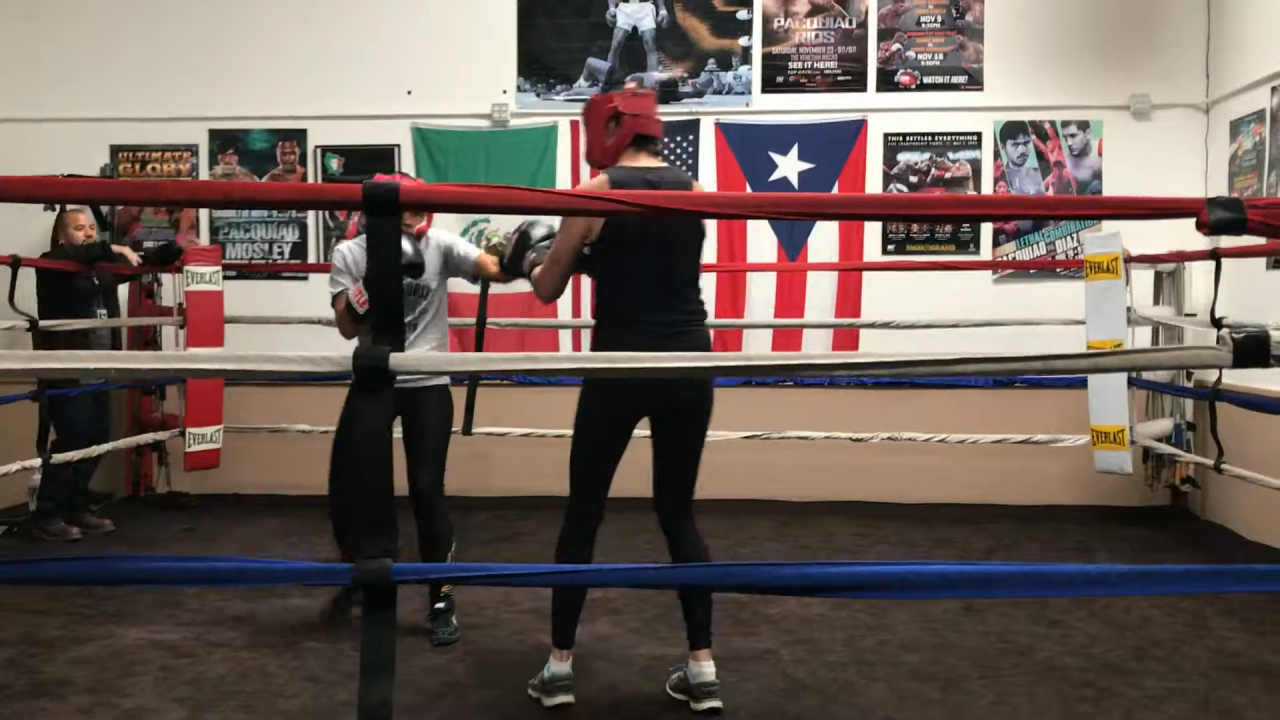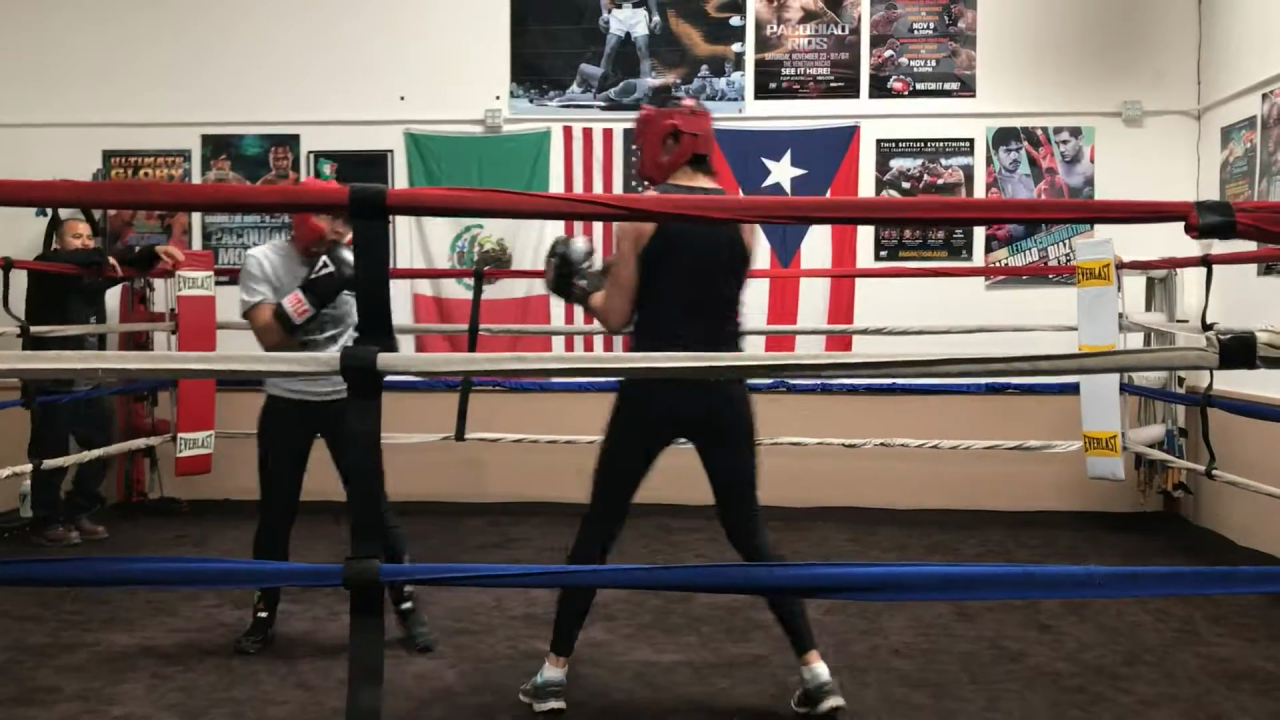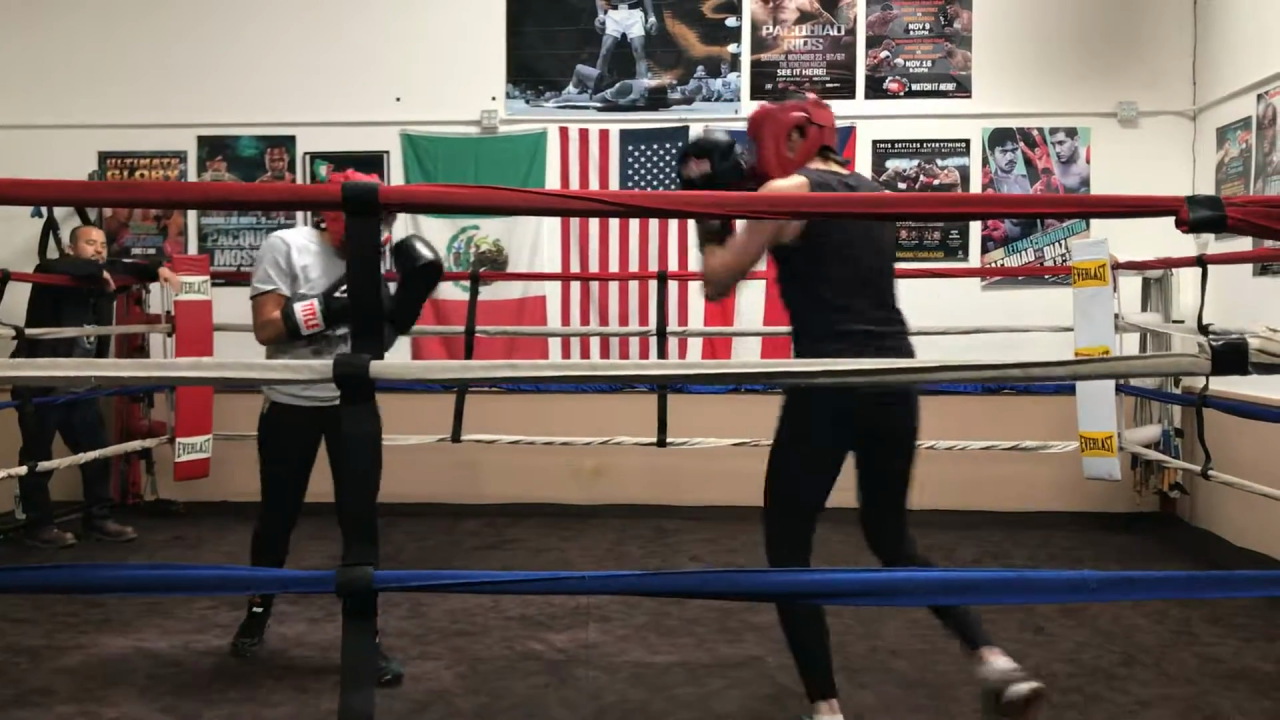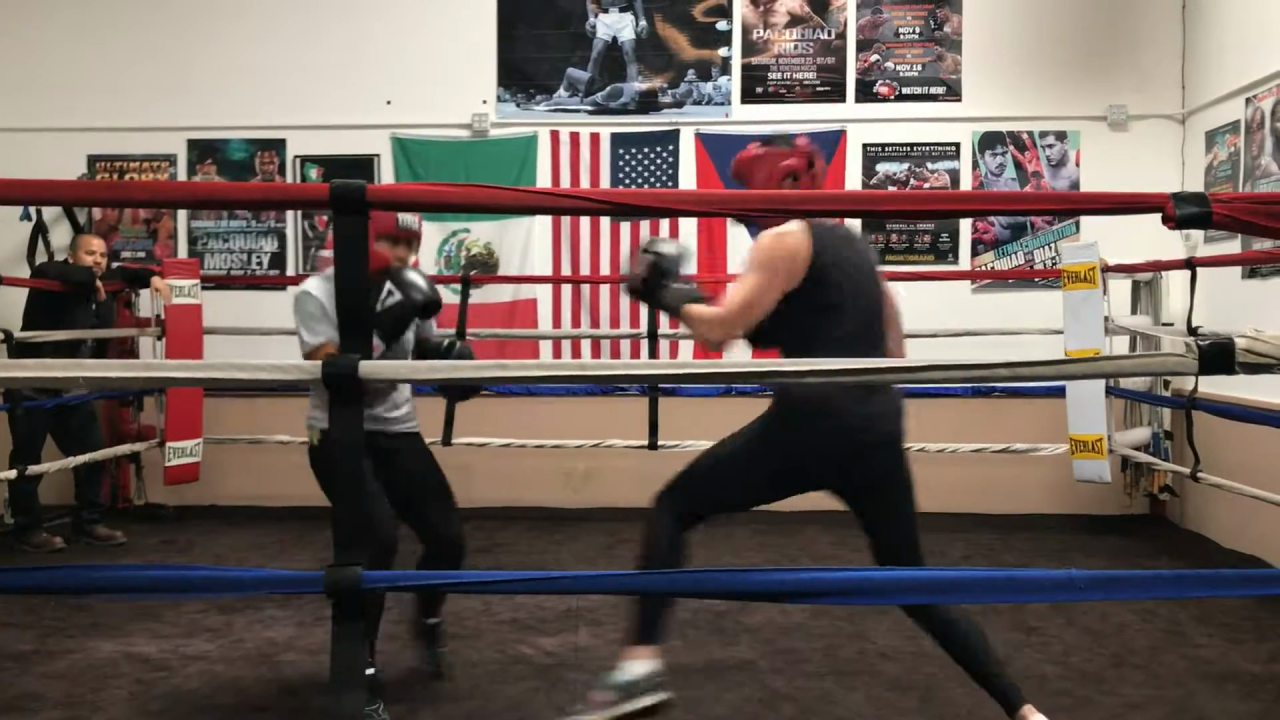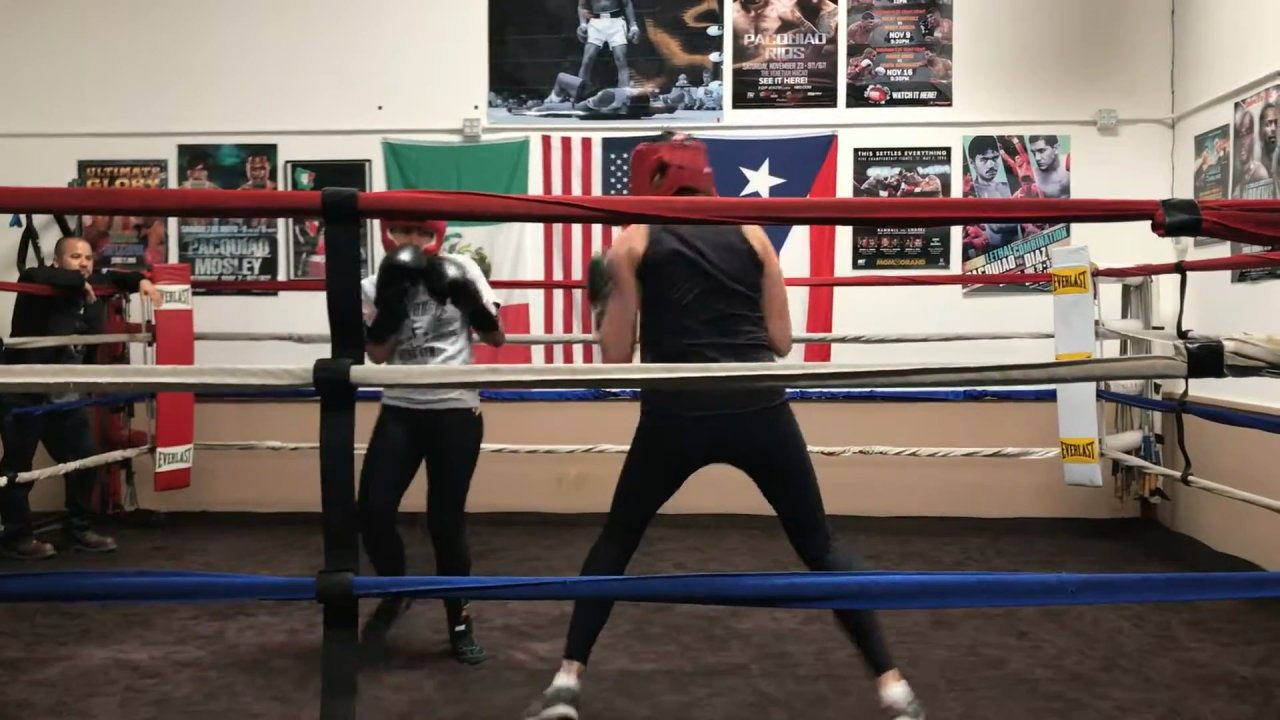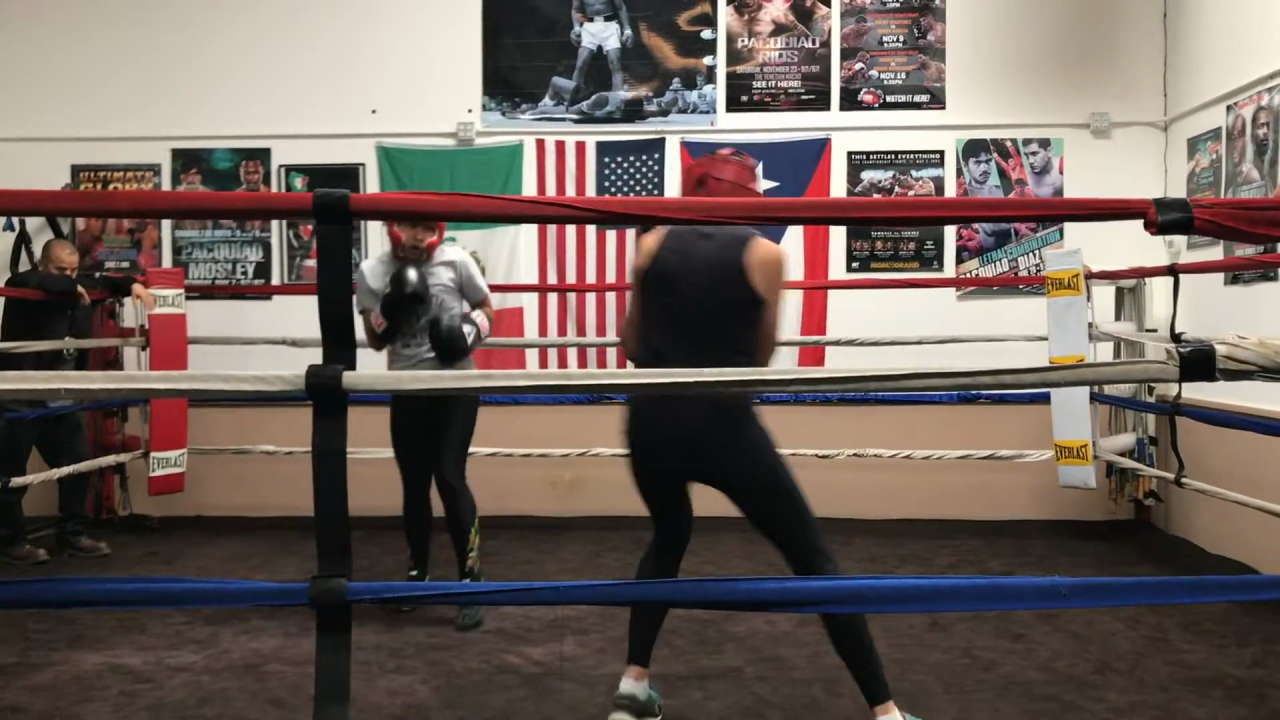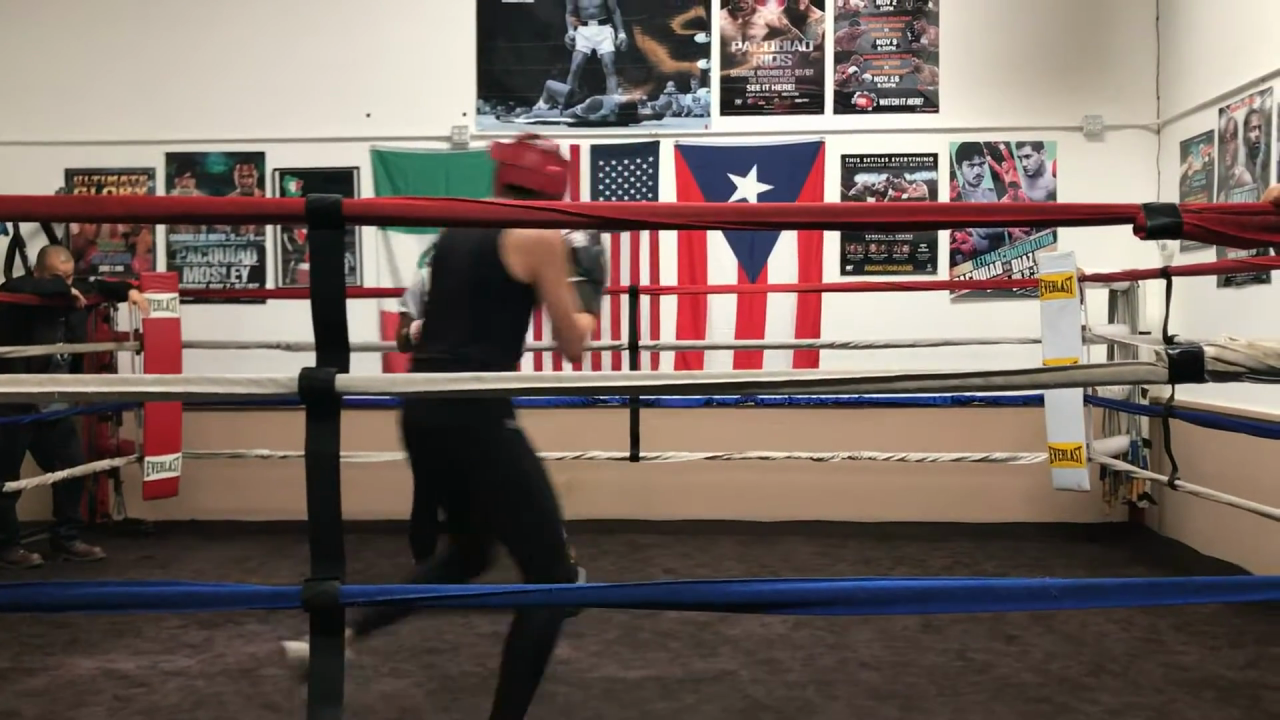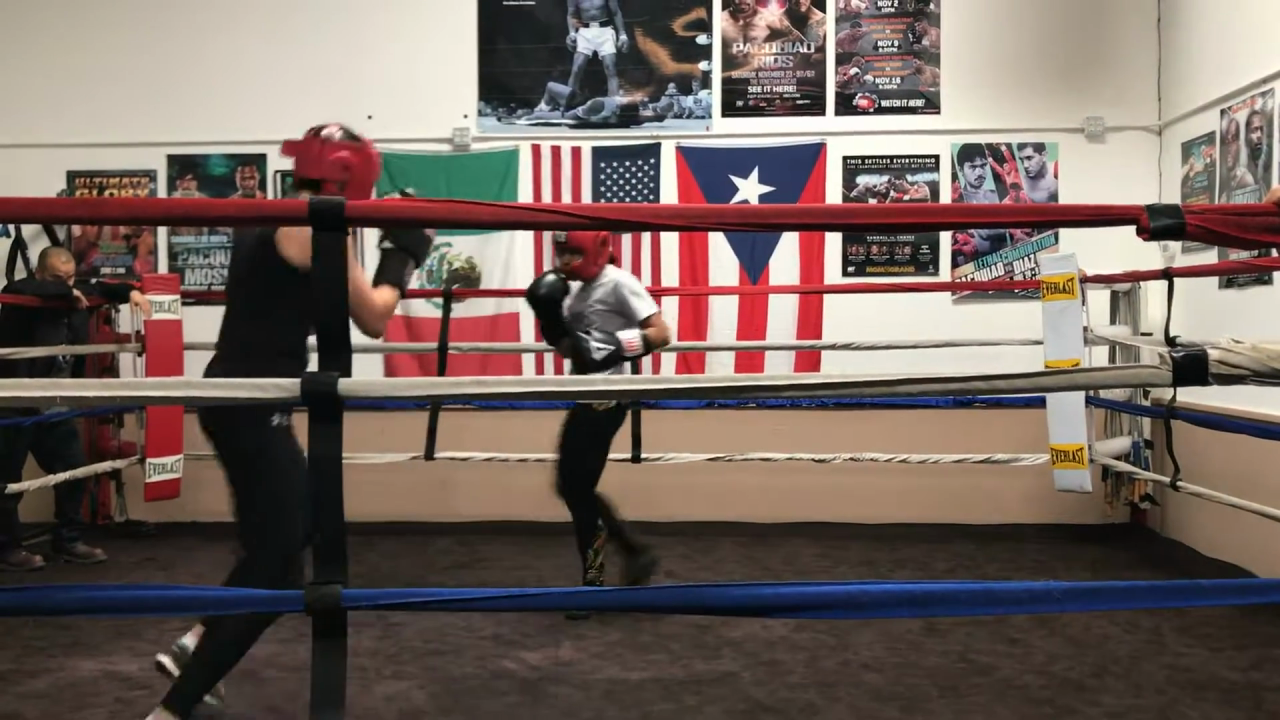
dt=0.5s
person 1, frame 1
left shoulder: (596, 191)
right shoulder: (692, 190)
left elbow: (548, 286)
left wrist: (526, 260)
left hip: (621, 367)
right hip: (688, 363)
left knee: (582, 514)
right knee: (678, 515)
left ankle: (560, 667)
right ankle: (702, 669)
person 1, frame 2
left shoulder: (641, 210)
right shoulder: (741, 217)
left elbow: (616, 314)
left wrist: (579, 285)
left hip: (654, 387)
right hip: (722, 388)
left knee: (599, 526)
right knee: (748, 531)
person 1, frame 3
left shoulder: (785, 194)
right shoulder: (875, 197)
left elbow: (717, 284)
left wrist: (710, 211)
left hip: (829, 388)
right hip: (894, 382)
left knee: (786, 553)
right knee: (890, 539)
right ankle: (996, 666)
person 1, frame 4
left shoulder: (785, 240)
right shoulder: (857, 246)
left elbow: (717, 330)
left wrist: (667, 291)
left hip: (809, 421)
right hip: (877, 428)
left knee: (668, 513)
left ankle: (641, 668)
person 1, frame 5
left shoulder: (632, 241)
right shoulder: (751, 232)
left elbow: (619, 354)
right elbow: (780, 334)
left wrist: (604, 303)
left hip: (677, 410)
right hip: (757, 404)
left knee: (616, 540)
right knee: (821, 550)
person 1, frame 6
left shoulder: (652, 244)
right shoulder: (763, 253)
right elbow: (760, 354)
left hip: (651, 421)
right hip: (723, 423)
left knee: (668, 539)
right knee: (812, 562)
person 1, frame 7
left shoulder: (453, 230)
right shoulder: (538, 234)
right elbow: (575, 344)
right wrist: (586, 288)
left hip: (424, 408)
right hip: (473, 415)
left knee: (470, 552)
right knee: (552, 580)
person 1, frame 8
left shoulder: (261, 222)
right shoulder: (318, 224)
right elbow: (373, 320)
right wrist: (402, 258)
left hip: (230, 395)
right hip: (256, 403)
left knee: (289, 529)
right knee: (278, 574)
left ankle: (195, 646)
person 2, frame 1
left shoulder: (440, 244)
right shoulder: (348, 254)
left elbow: (493, 268)
right elbow: (348, 325)
right wrist: (368, 281)
left hip: (427, 387)
left knee: (426, 492)
right knee: (347, 486)
left ankle: (441, 599)
person 2, frame 2
left shoulder: (353, 260)
right shoulder: (262, 262)
right elbow: (270, 336)
right wrist: (314, 291)
left hip: (348, 399)
right hip: (288, 402)
right knee: (276, 508)
left ankle: (406, 603)
right ankle: (265, 612)
person 2, frame 3
right shoulder: (286, 246)
left elbow: (384, 333)
right elbow: (267, 328)
left wrist: (414, 290)
right wrist: (332, 306)
right hip: (290, 405)
left knee: (359, 522)
right knee: (277, 515)
right ankle: (258, 610)
person 2, frame 4
left shoulder: (406, 291)
right shoulder: (318, 294)
left elbow: (423, 348)
left wrist: (449, 354)
right wrist: (386, 324)
left hip: (398, 433)
right hip: (340, 437)
left knee: (448, 540)
right knee: (379, 541)
left ankle: (428, 622)
right ankle: (360, 669)
person 2, frame 5
left shoulder: (459, 269)
right shoulder: (374, 286)
left elbow: (496, 335)
right elbow: (377, 353)
left wrist: (470, 300)
right wrist: (389, 299)
left hip: (455, 409)
right hip: (399, 410)
left knee: (445, 521)
right knee: (373, 514)
left ankle: (459, 623)
right ankle: (391, 597)
person 2, frame 6
left shoulder: (455, 261)
right shoulder: (371, 272)
left elbow: (485, 311)
right elbow: (375, 341)
left wrist: (469, 333)
right wrist: (391, 309)
right hip: (408, 393)
left knee: (449, 477)
right knee: (414, 485)
left ankle: (470, 580)
right ankle: (418, 572)
person 2, frame 7
left shoulder: (501, 288)
right shoulder: (429, 283)
left elbow: (508, 349)
right elbow: (406, 340)
right wrist: (432, 328)
left hip: (489, 401)
right hip: (439, 403)
left knee: (516, 486)
right knee: (428, 493)
left ankle: (569, 572)
right ankle: (424, 578)
person 2, frame 8
left shoulder: (619, 284)
right shoulder: (577, 289)
left elbow: (661, 333)
right elbow: (566, 348)
left wrist: (615, 346)
right wrist: (549, 314)
left hip: (601, 404)
right hip: (584, 402)
left knee: (578, 492)
right knee: (571, 487)
left ankle: (593, 583)
right ankle: (636, 554)
person 3, frame 1
left shoulder: (101, 265)
right shoulder: (52, 264)
left elbow: (136, 261)
right elbow: (71, 258)
right wrist: (110, 250)
left knee: (94, 442)
right knee: (71, 442)
left ankle: (75, 509)
right ankle: (47, 516)
person 3, frame 2
left shoulder: (93, 272)
right shoulder: (44, 268)
left elbow: (125, 261)
right elbow: (64, 261)
left wrist: (154, 252)
right wrist: (99, 257)
left hip: (89, 380)
right hip: (52, 380)
left knee: (102, 445)
right knee: (53, 451)
left ankle: (76, 512)
right ankle: (46, 523)
person 3, frame 3
left shoulder: (105, 278)
right shoulder: (53, 275)
left elbow: (131, 270)
right elbow: (50, 268)
left wrist: (159, 269)
right wrist: (95, 271)
left hip: (80, 387)
right hip: (39, 385)
left knee: (97, 452)
right knee: (37, 457)
left ankle: (98, 518)
right ankle: (39, 526)
person 3, frame 4
left shoulder: (104, 285)
right shoulder: (51, 280)
left elbow: (125, 274)
right elbow: (45, 271)
left wrist: (151, 277)
right wrist: (89, 278)
left hip: (75, 392)
right hip: (32, 390)
left knee: (93, 455)
right knee: (27, 462)
left ankle: (88, 522)
right ankle: (27, 530)
person 3, frame 5
left shoulder: (92, 287)
right shoulder: (38, 285)
left elbow: (113, 279)
right elbow: (32, 276)
left wrist: (140, 280)
right wrist: (78, 281)
left hip: (66, 397)
left knee: (84, 461)
left ankle: (79, 530)
person 3, frame 6
left shoulder: (79, 288)
left elbow: (103, 283)
right elbow: (27, 281)
left wrist: (132, 284)
right wrist: (70, 287)
left knee: (78, 464)
left ankle: (72, 534)
person 3, frame 7
left shoulder: (74, 294)
left elbow: (99, 287)
left wrist: (128, 290)
right wrist: (62, 290)
left hip: (54, 405)
left knee: (72, 470)
left ankle: (65, 539)
person 3, frame 8
left shoulder: (76, 295)
left elbow: (101, 289)
left wrist: (130, 291)
right wrist: (65, 291)
left hip: (56, 407)
left knee: (74, 470)
left ankle: (67, 541)
